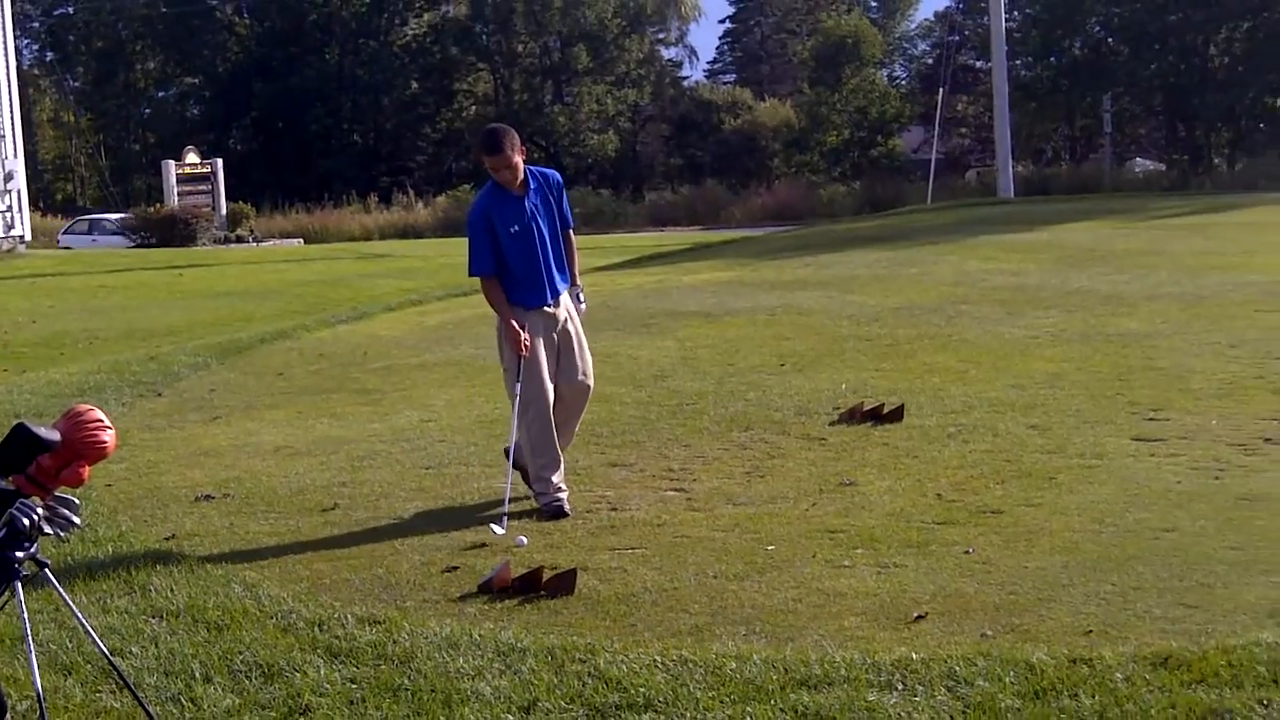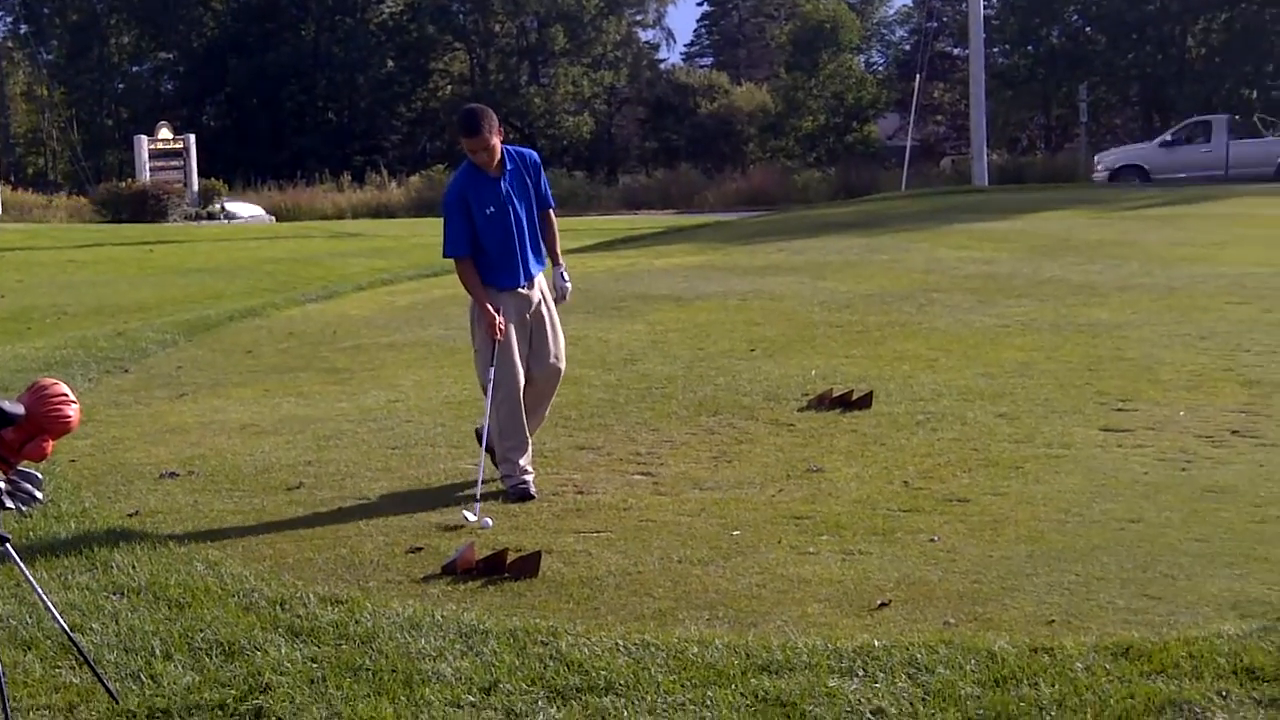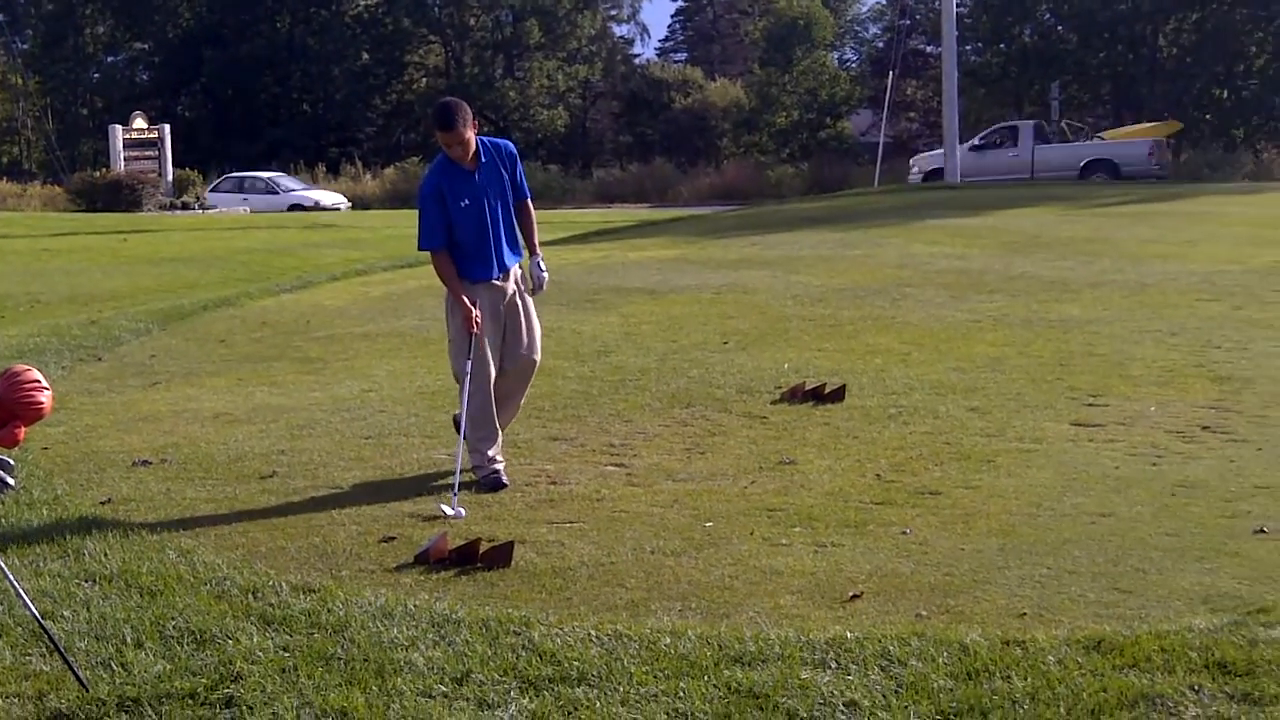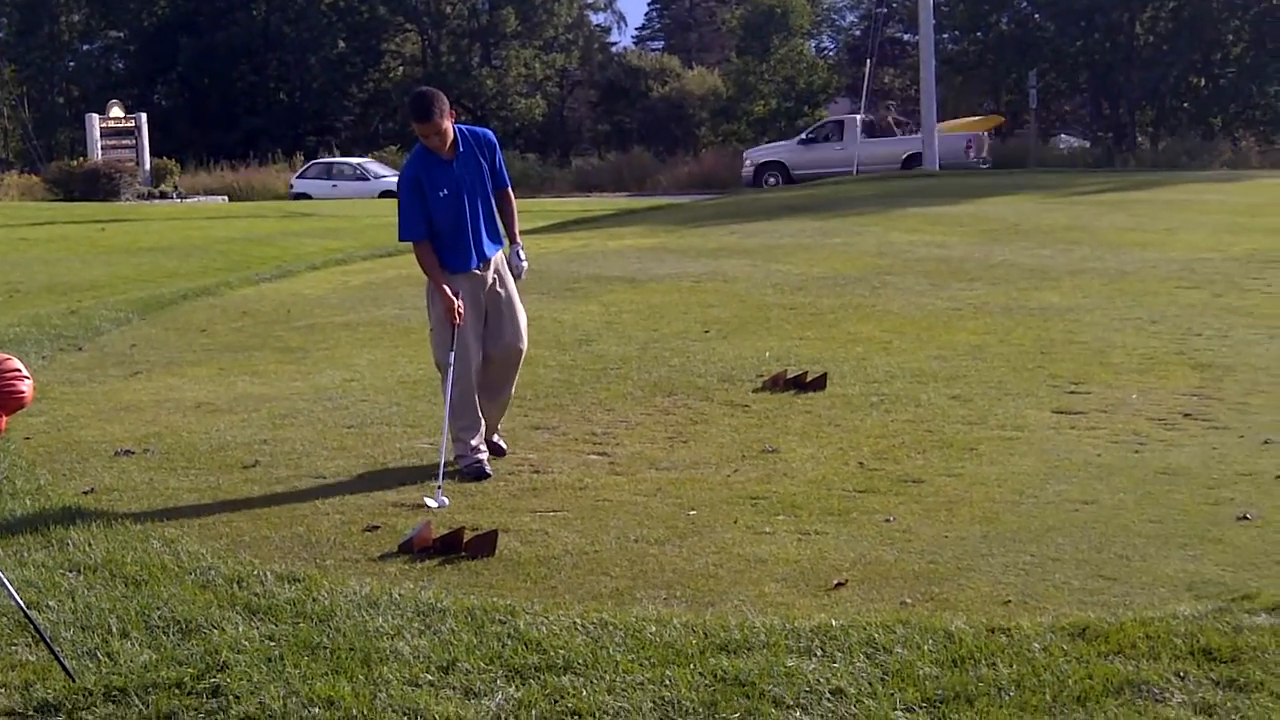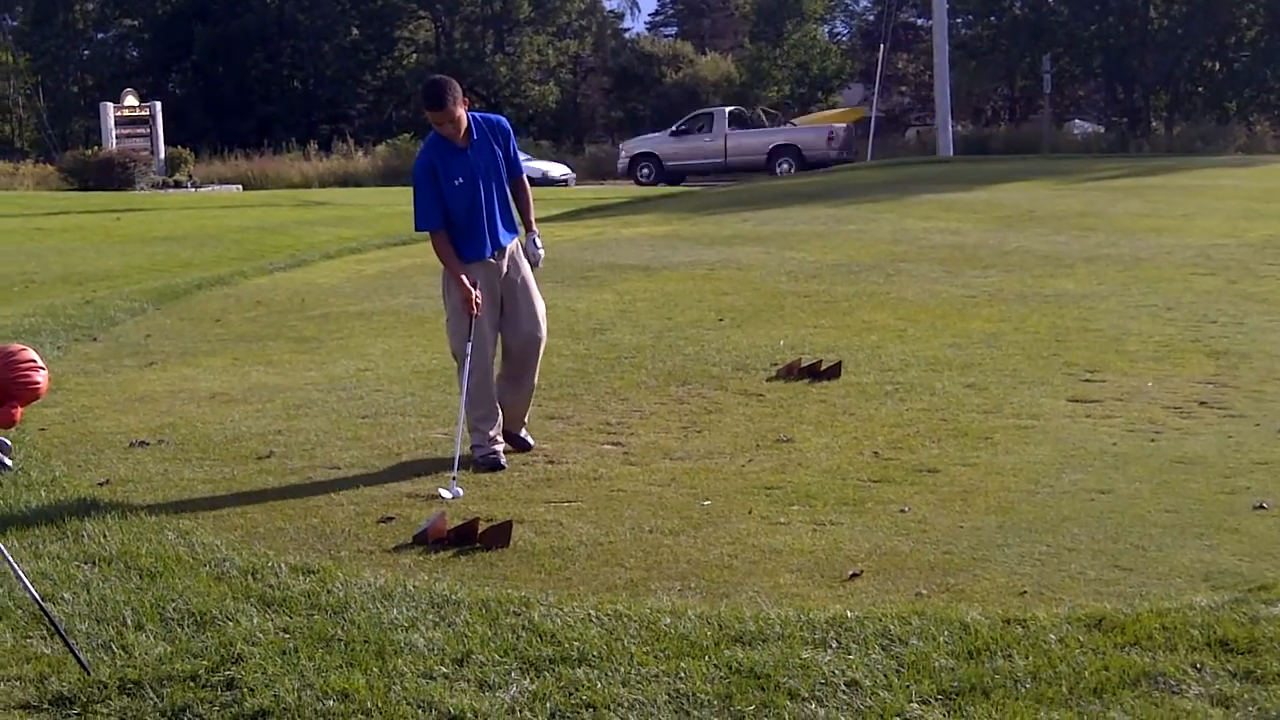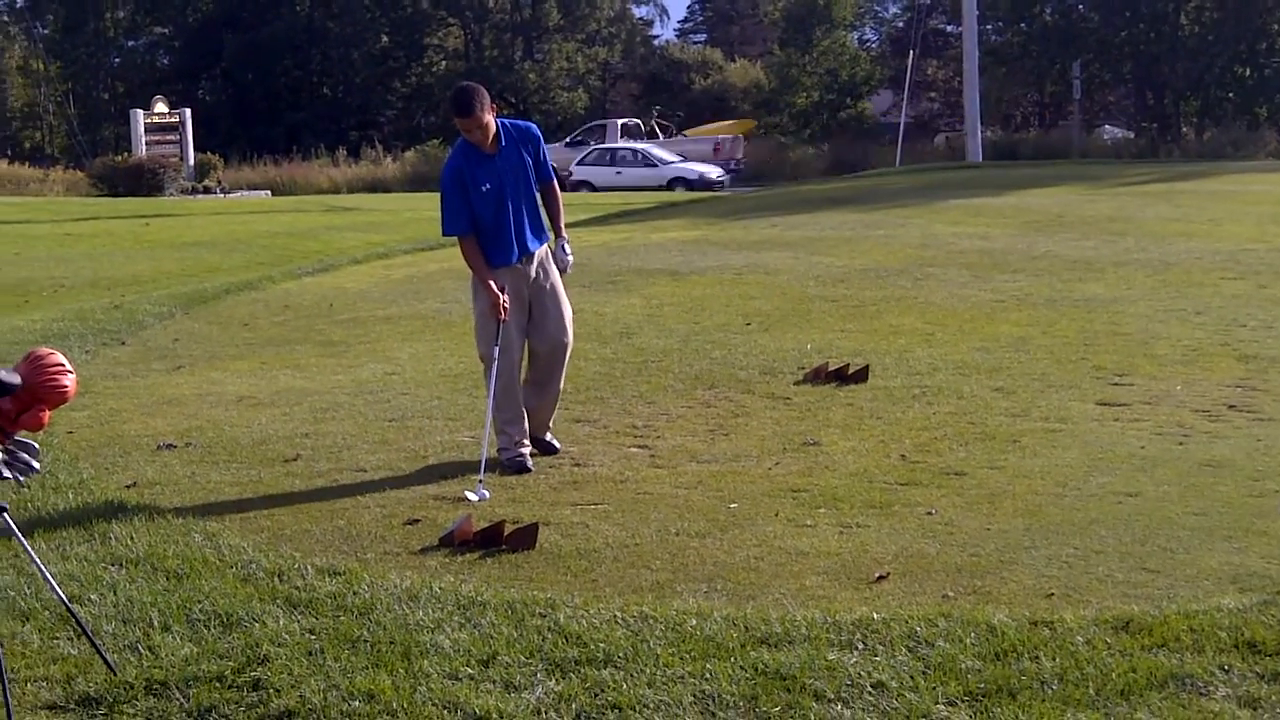
dt=0.2s
person 1, frame 1
left shoulder: (551, 182)
right shoulder: (484, 210)
right elbow: (487, 276)
left wrist: (576, 287)
right wrist: (509, 324)
left hip: (560, 303)
right hip: (523, 314)
left knee: (578, 386)
right knee: (537, 402)
left ankle: (526, 454)
right ankle: (550, 489)
person 1, frame 2
left shoulder: (528, 162)
right shoulder: (460, 190)
right elbow: (461, 258)
left wrist: (558, 266)
right wrist: (484, 306)
left hip: (536, 283)
right hip: (496, 295)
left knee: (550, 367)
right knee: (506, 384)
left ankle: (500, 437)
right ankle: (516, 472)
person 1, frame 3
left shoulder: (505, 153)
right shoulder: (435, 183)
left elbow: (523, 205)
right elbow: (437, 250)
left wrist: (535, 256)
right wrist: (461, 299)
left hip: (512, 274)
right hip: (471, 286)
left knee: (525, 358)
right knee: (479, 374)
left ankle: (476, 425)
right ankle: (487, 460)
person 1, frame 4
left shoulder: (484, 142)
right shoulder: (414, 173)
left elbow: (503, 193)
right elbow: (419, 241)
left wrist: (515, 245)
right wrist: (443, 290)
left hip: (494, 261)
right hip: (452, 276)
left knee: (511, 344)
right knee: (460, 364)
left ankle: (487, 425)
right ankle: (470, 450)
person 1, frame 5
left shoulder: (498, 129)
right shoulder: (427, 162)
left elbow: (518, 181)
right elbow: (436, 230)
left wrist: (531, 232)
right wrist: (460, 280)
left hip: (509, 249)
right hip: (468, 265)
left knee: (531, 333)
right knee: (476, 354)
left ankle: (512, 421)
right ankle: (486, 440)
person 1, frame 6
left shoulder: (527, 136)
right shoulder: (457, 168)
left elbow: (548, 186)
right elbow: (464, 235)
left wrist: (561, 238)
right wrist: (488, 284)
left hip: (539, 255)
right hip: (497, 270)
left knee: (557, 339)
right knee: (504, 358)
left ankle: (538, 424)
right ankle: (513, 443)
